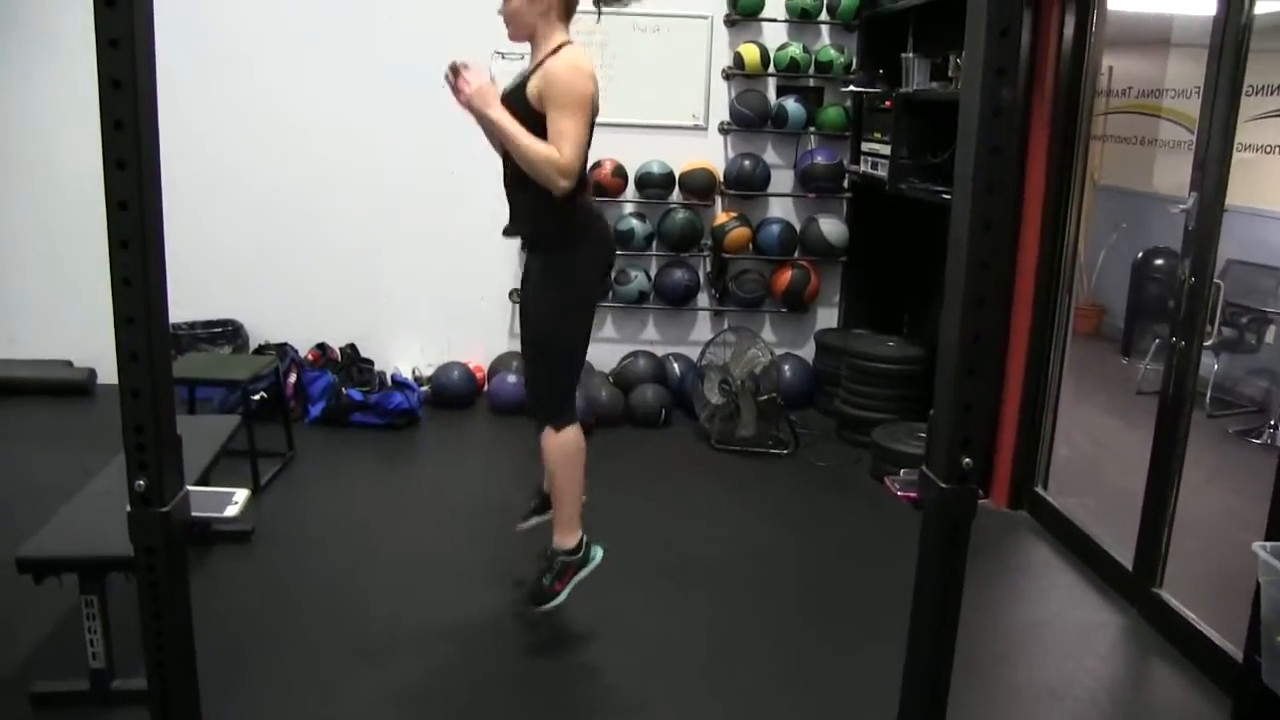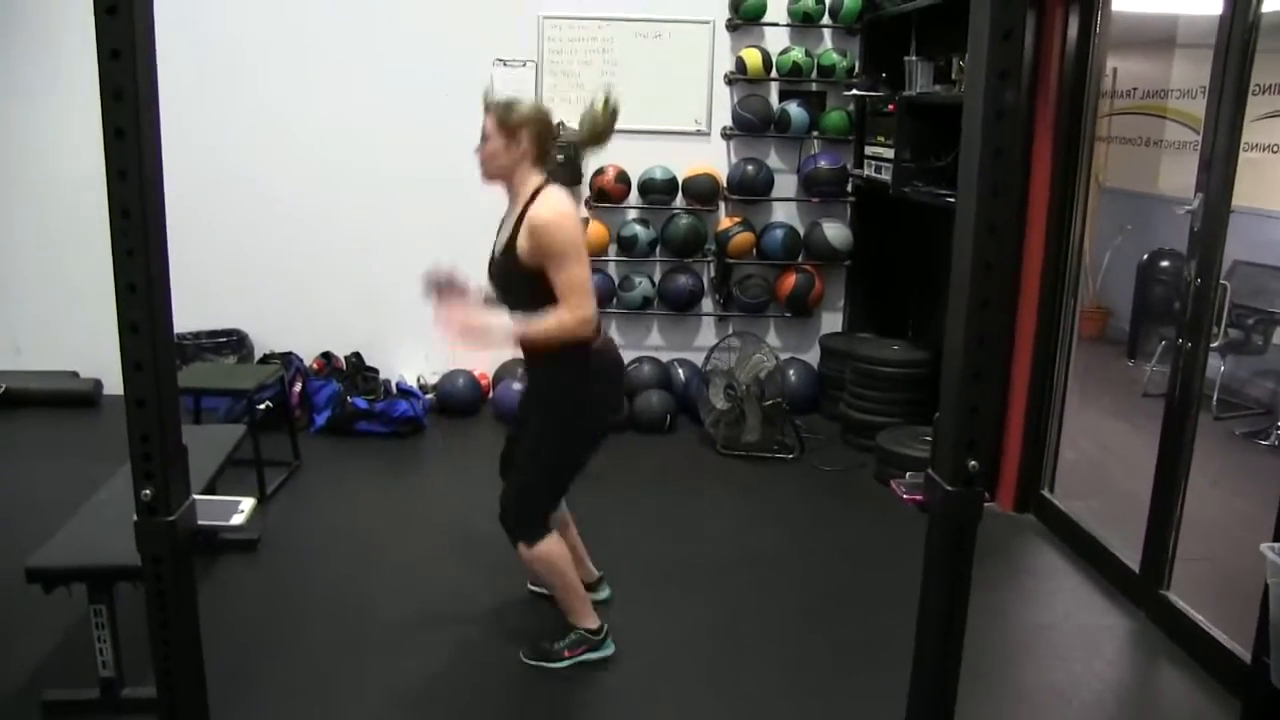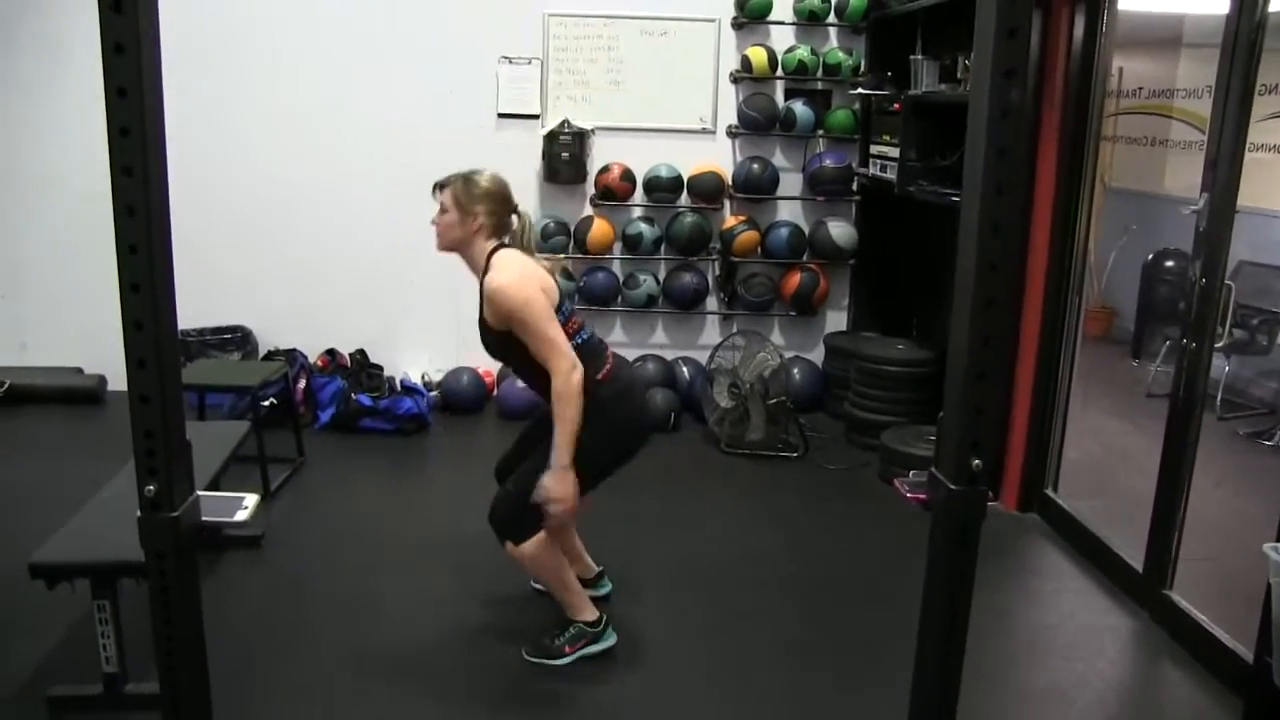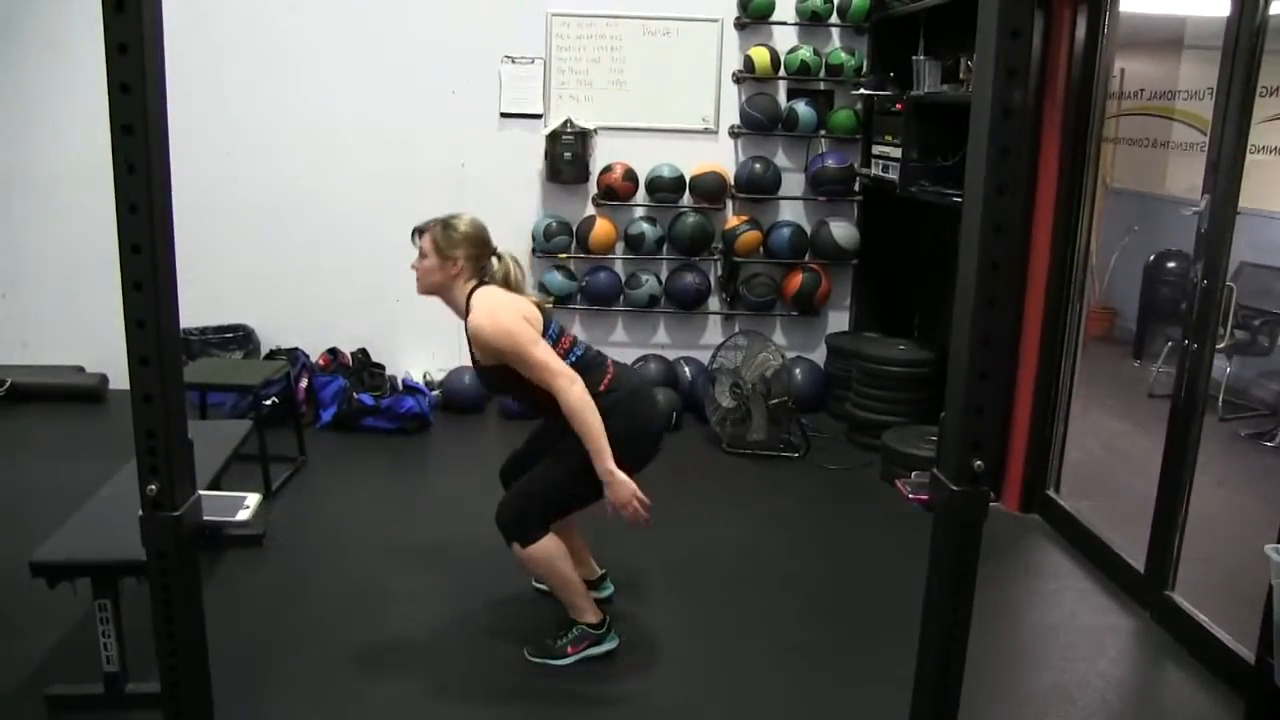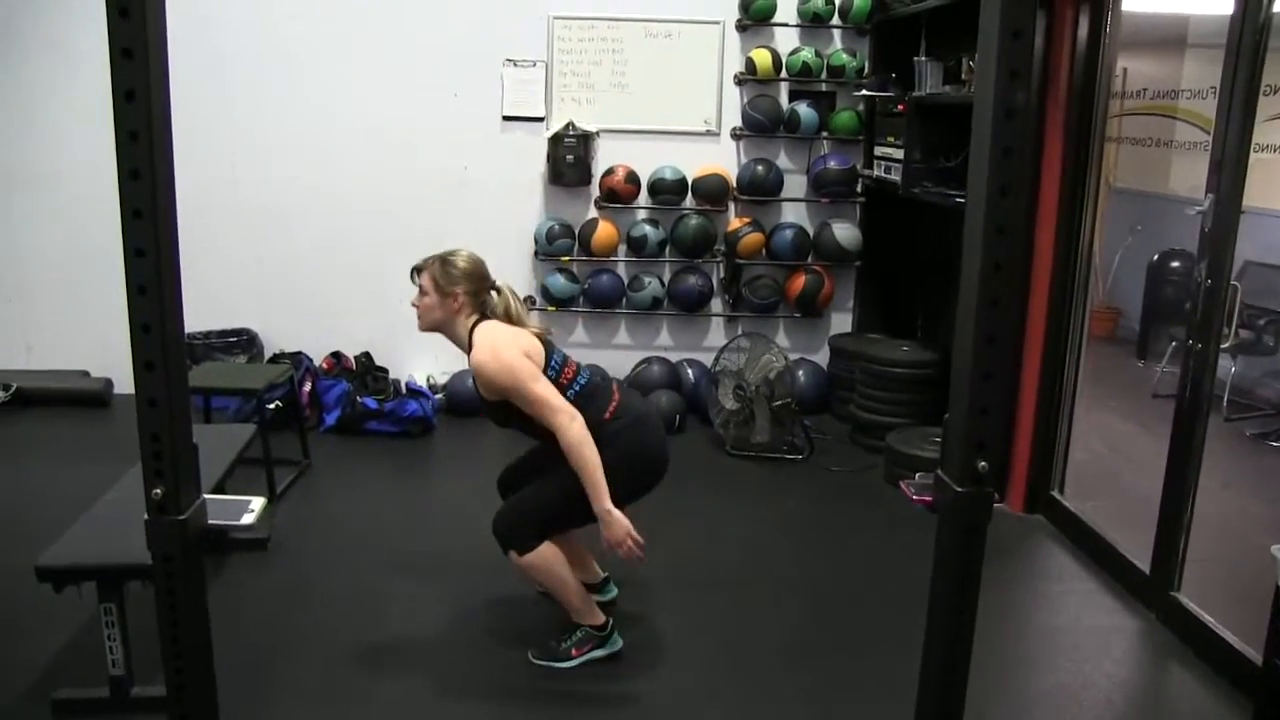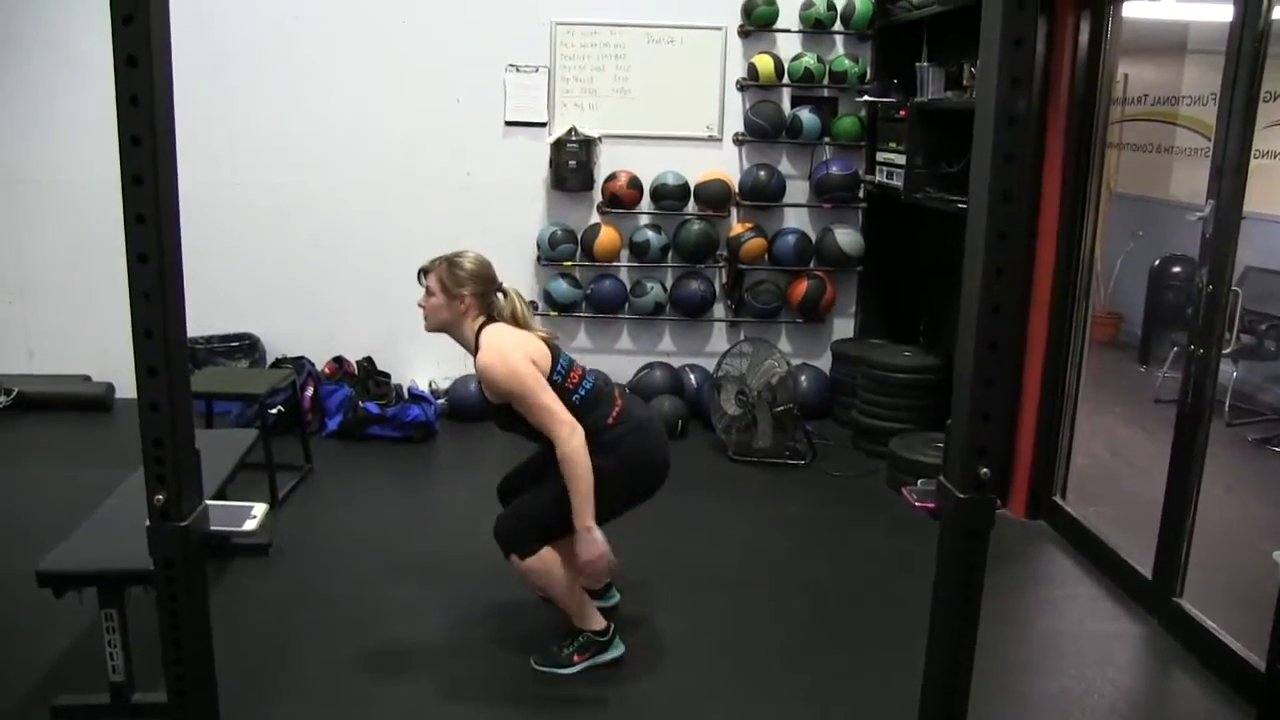
dt=0.2s
person 1, frame 1
left shoulder: (568, 67)
right shoulder: (542, 66)
left elbow: (560, 172)
right elbow: (516, 153)
left wrist: (489, 108)
right wrist: (479, 107)
left hip: (573, 250)
right hip: (549, 248)
left knee: (550, 399)
right knee: (541, 386)
left ankle: (571, 548)
right ankle: (557, 487)
person 1, frame 2
left shoulder: (551, 211)
right shoulder: (523, 206)
left elbow: (580, 318)
left wrist: (493, 323)
right wrist: (473, 297)
left hip: (583, 379)
right hip: (564, 372)
left knee: (522, 510)
right knee: (524, 477)
left ankle: (587, 631)
right ankle: (584, 577)
person 1, frame 3
left shoulder: (503, 281)
right shoulder: (501, 265)
left elbow: (566, 369)
left wrist: (562, 467)
left hip: (612, 409)
right hip: (599, 396)
left knee: (511, 513)
right knee: (513, 477)
left ankle: (589, 625)
right ankle: (586, 574)
person 1, frame 4
left shoulder: (485, 321)
right shoulder: (488, 302)
left elbow: (567, 384)
left wrist: (609, 474)
left hip: (624, 421)
right hip: (614, 402)
left knee: (518, 516)
right knee: (518, 478)
left ankle: (591, 626)
right ankle: (588, 575)
person 1, frame 5
left shoulder: (488, 355)
right shoulder: (490, 335)
left elbow: (566, 421)
left wrist: (606, 511)
left hip: (630, 447)
right hip: (621, 423)
left knee: (514, 525)
right knee: (514, 487)
left ankle: (595, 630)
right ankle: (592, 579)
person 1, frame 6
left shoulder: (495, 356)
right shoulder: (498, 335)
left elbow: (568, 435)
left wrist: (585, 531)
left hip: (630, 452)
right hip: (625, 429)
left knee: (522, 528)
right knee: (519, 496)
left ankle: (597, 634)
right ankle: (594, 585)
